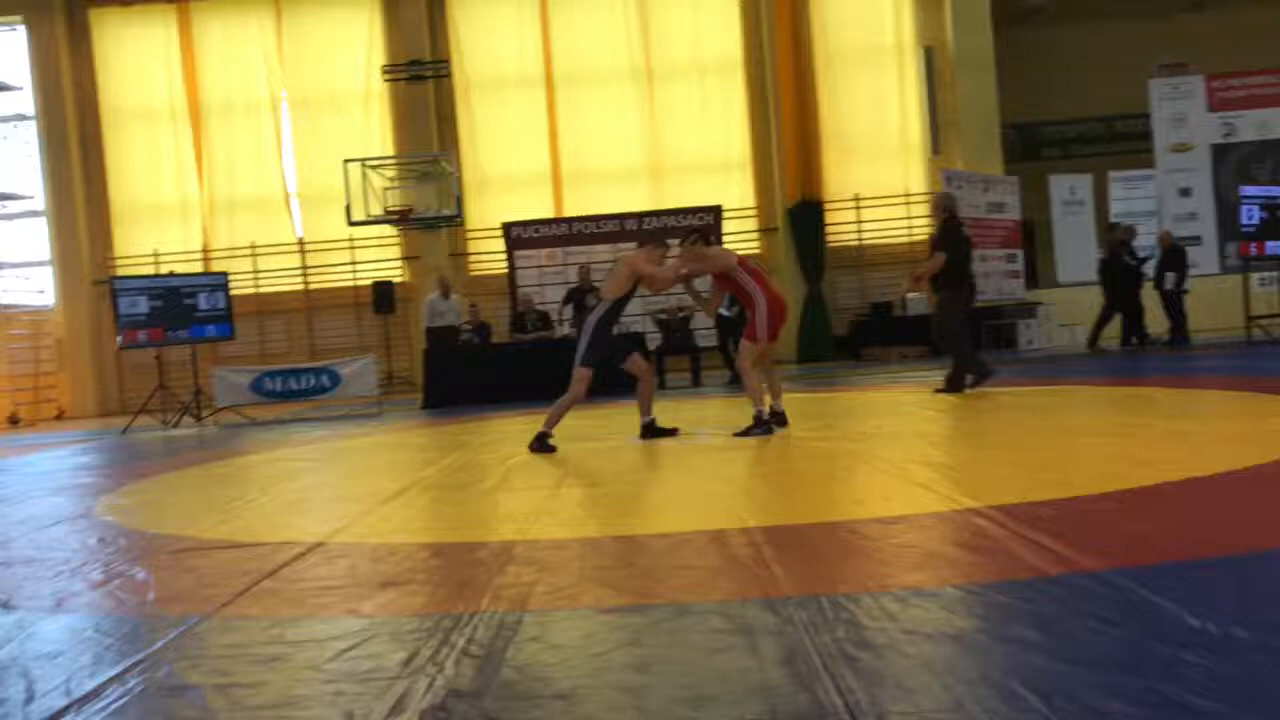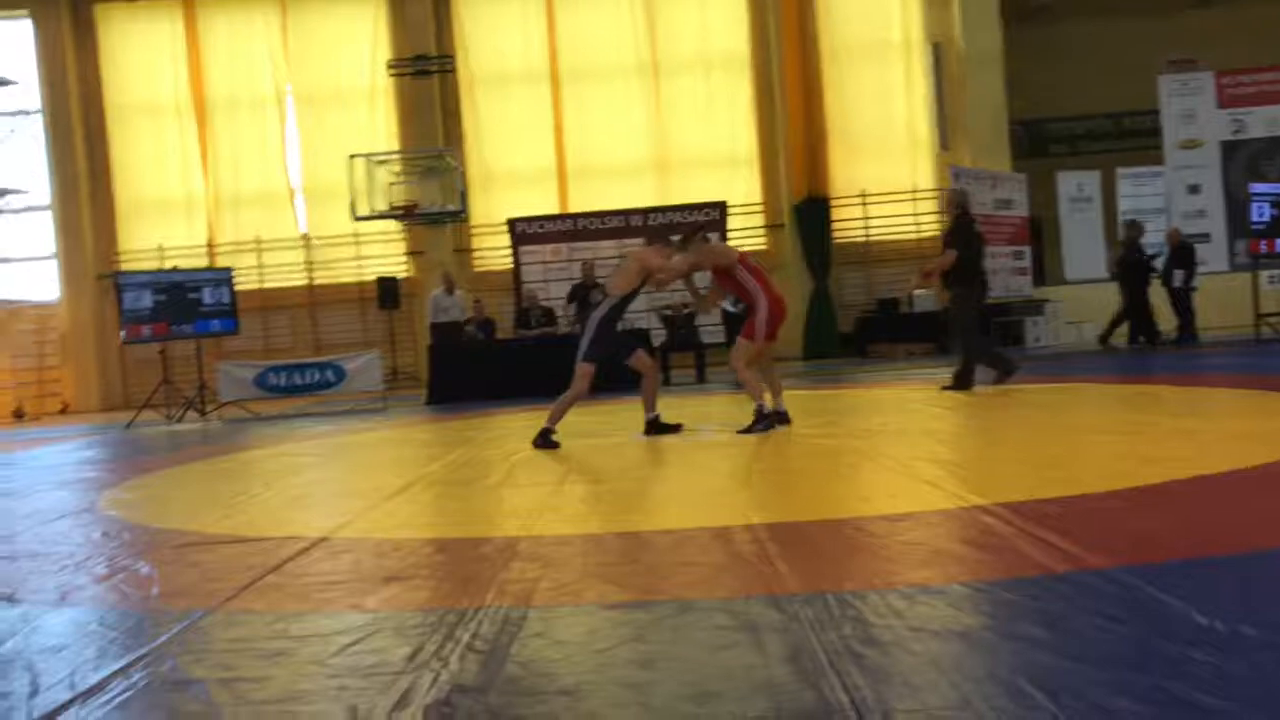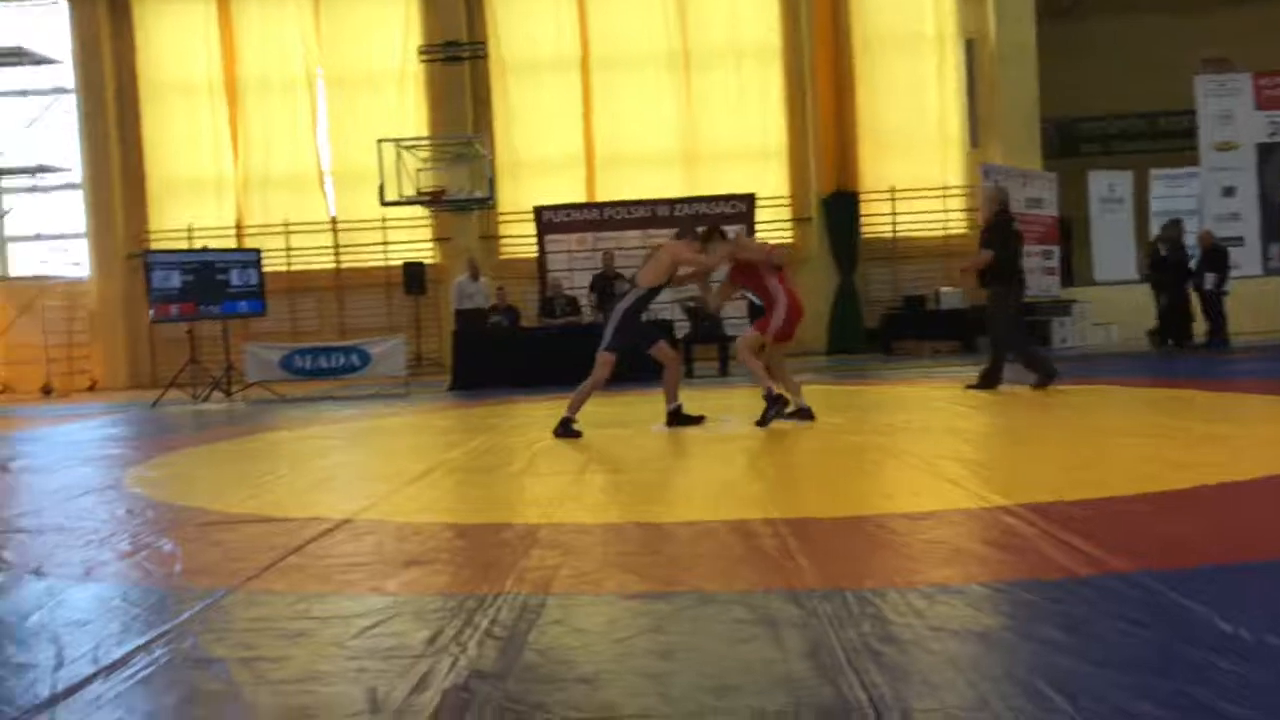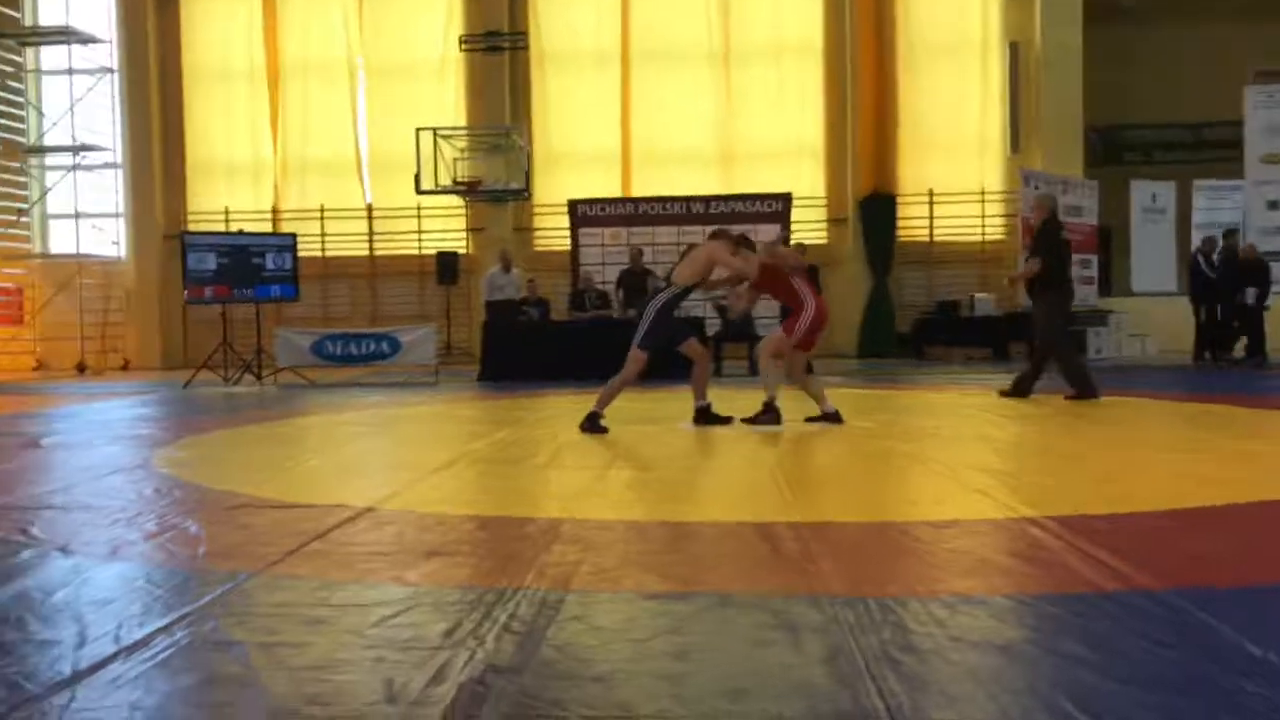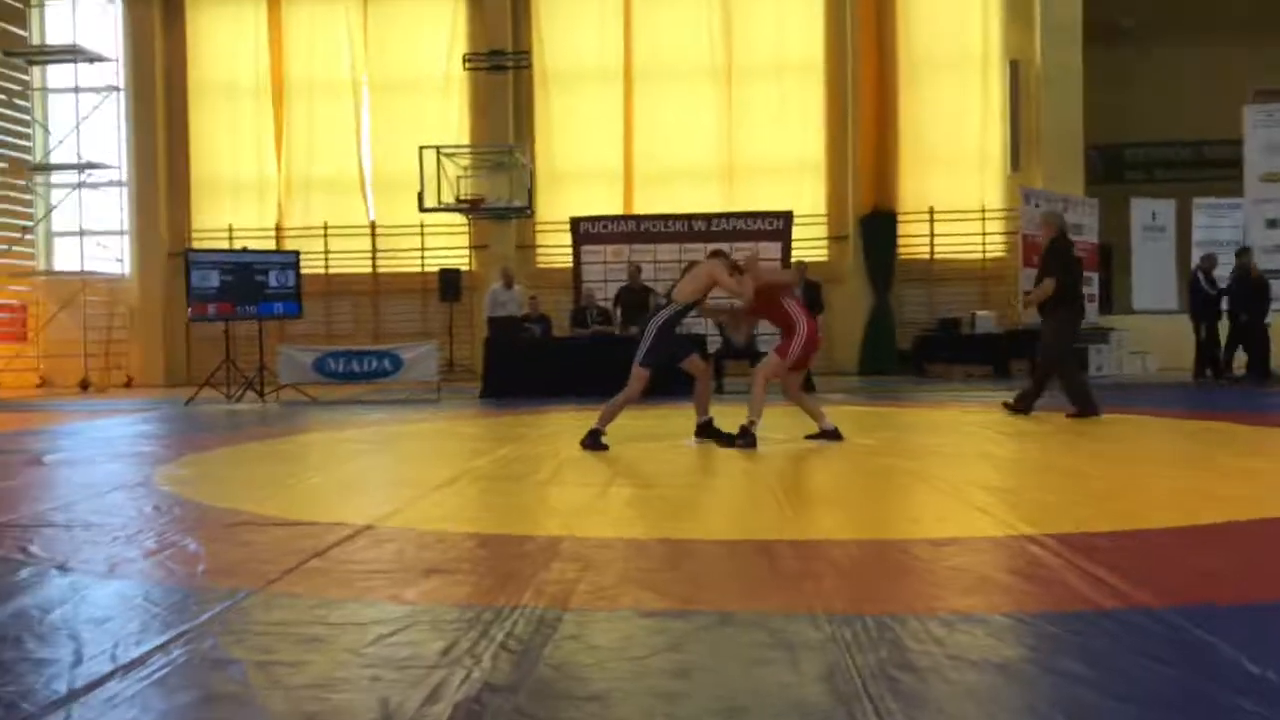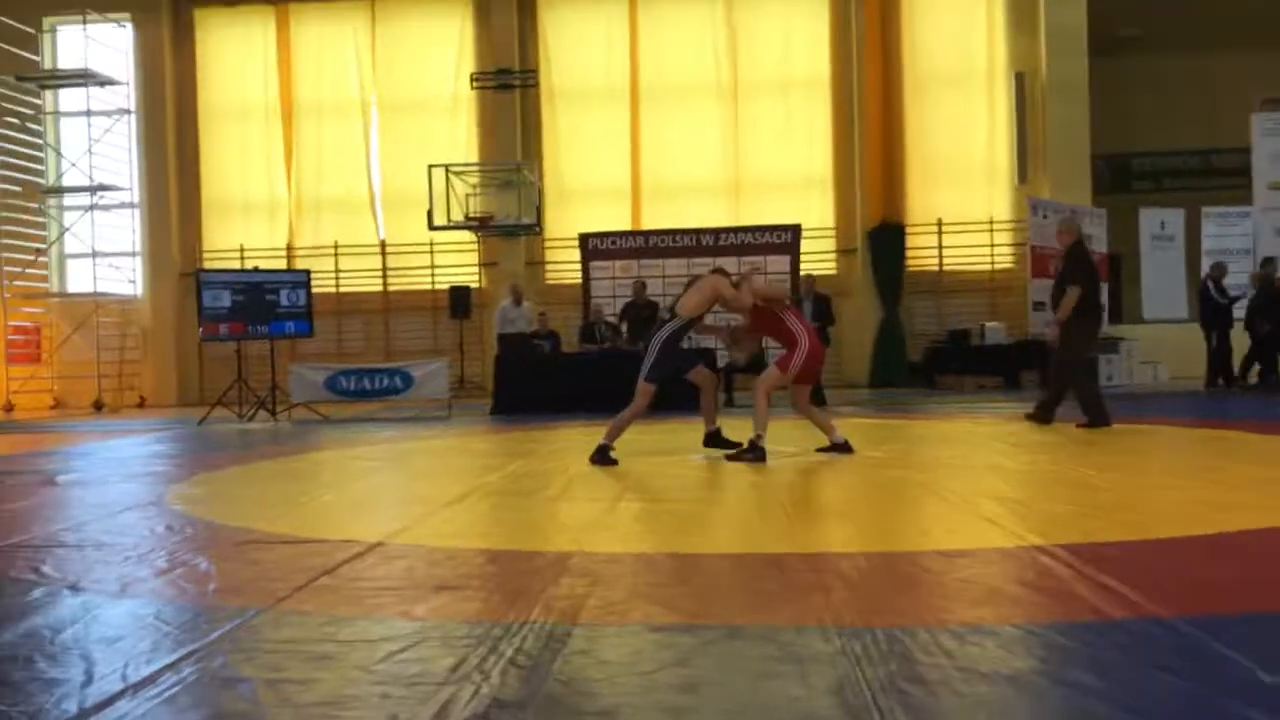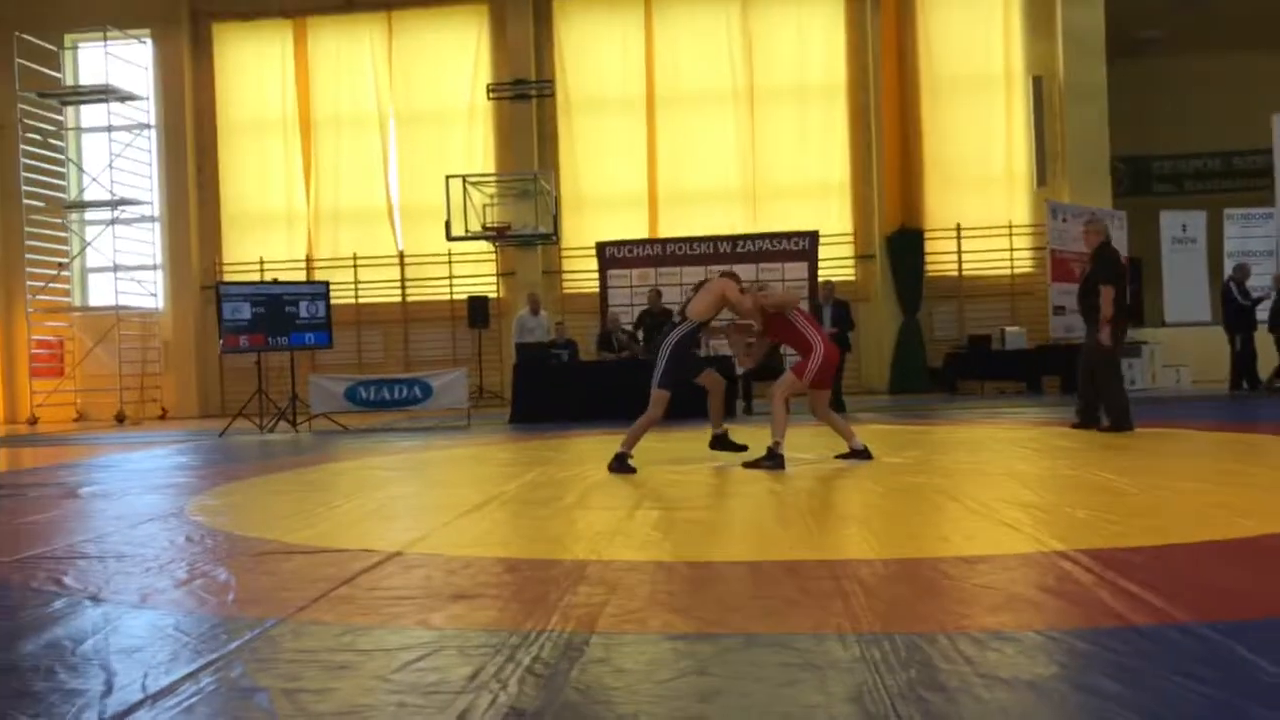
dt=0.1s
person 1, frame 1
left shoulder: (946, 230)
right shoulder: (959, 229)
left elbow: (939, 261)
left wrist: (919, 275)
right wrist: (926, 274)
left hip: (951, 291)
right hip: (962, 288)
left knee: (947, 335)
right knee: (956, 335)
left ankle: (979, 369)
right ankle: (955, 381)
person 1, frame 2
left shoulder: (958, 227)
right shoulder: (971, 226)
left elbow: (950, 258)
left wrist: (929, 271)
right wrist: (938, 271)
left hip: (963, 287)
right hip: (974, 285)
left knee: (966, 332)
right knee: (970, 333)
left ankle: (1003, 365)
right ankle: (962, 379)
person 1, frame 3
left shoulder: (995, 225)
right shoulder: (1009, 224)
left elbow: (986, 257)
left wrist: (966, 268)
left hip: (1000, 287)
right hip: (1012, 284)
left knee: (1007, 334)
right knee: (1000, 334)
left ankle: (1045, 371)
right ankle: (989, 379)
person 1, frame 4
left shoulder: (1045, 233)
right shoulder: (1058, 232)
left elbow: (1035, 266)
left wrist: (1015, 277)
left hip: (1050, 296)
right hip: (1059, 293)
left knee: (1057, 343)
right knee: (1042, 343)
left ankle: (1085, 387)
right ankle: (1022, 386)
person 1, frame 5
left shoulder: (1056, 251)
right shoulder: (1065, 248)
left elbow: (1049, 285)
left wrist: (1027, 301)
left hip: (1062, 314)
right hip: (1065, 313)
left knee: (1063, 360)
right knee: (1047, 359)
left ankle: (1086, 406)
right ankle: (1024, 402)
person 1, frame 6
left shoulder: (1075, 258)
right shoulder: (1080, 255)
left elbow: (1073, 293)
left wrist: (1056, 322)
left hip: (1079, 322)
right hip: (1080, 321)
left knee: (1077, 370)
right knee: (1061, 368)
left ankle: (1098, 416)
right ankle: (1045, 411)
person 1, frame 7
left shoulder: (1106, 258)
right shoulder: (1101, 257)
left elbow: (1107, 292)
left wrist: (1105, 326)
left hip: (1106, 324)
right hip: (1100, 324)
left knee: (1107, 372)
right knee: (1087, 369)
left ankle: (1120, 420)
right ankle: (1088, 417)
person 2, frame 1
left shoulder: (638, 267)
right shoulder: (630, 262)
left elbow: (658, 287)
right elbow: (664, 275)
left hip: (606, 332)
right hip: (593, 330)
left knee: (646, 372)
right knee: (578, 391)
left ankle: (648, 426)
right ankle: (541, 436)
person 2, frame 2
left shoulder: (642, 264)
right shoulder: (641, 257)
left elbow: (659, 281)
right elbow: (672, 270)
left hip: (610, 328)
right hip: (597, 326)
left knee: (650, 368)
right knee: (580, 387)
left ankle: (652, 422)
right ankle: (544, 432)
person 2, frame 3
left shoulder: (668, 254)
right shoulder: (672, 250)
left elbow: (672, 281)
right elbow: (709, 263)
left wrist: (700, 273)
right wrist: (722, 253)
left hip: (633, 318)
right hip: (622, 315)
left knee: (672, 359)
right knee: (600, 375)
left ankle: (674, 413)
right ankle: (565, 421)
person 2, frame 4
left shoulder: (703, 254)
right shoulder: (712, 251)
left elbow: (703, 285)
right elbow: (744, 269)
left wrist: (730, 280)
left hip: (667, 314)
right hip: (655, 312)
left knee: (702, 356)
right knee: (631, 371)
left ankle: (702, 411)
right ankle: (592, 416)
person 2, frame 5
left shoulder: (700, 270)
right shoulder: (716, 266)
left elbow: (697, 306)
right elbow: (743, 293)
right wrist: (745, 277)
left hip: (667, 330)
right hip: (657, 328)
left knee: (703, 371)
right knee: (634, 389)
left ankle: (704, 426)
right ankle: (593, 433)
person 2, frame 6
left shoulder: (702, 285)
right shoulder: (717, 281)
left elbow: (694, 325)
right elbow: (744, 303)
right wrist: (746, 287)
left hip: (671, 344)
right hip: (661, 343)
left knee: (709, 380)
right knee: (640, 404)
left ankle: (712, 435)
right ankle: (602, 449)
person 2, frame 7
left shoulder: (709, 288)
right shoulder: (727, 283)
right elbow: (745, 308)
left hip: (681, 348)
right hip: (670, 347)
left knee: (717, 384)
right knee: (655, 411)
left ankle: (719, 437)
right ankle: (620, 457)
person 3, frame 1
left shoulder: (714, 255)
right shoulder: (719, 277)
right elbow: (710, 310)
right wrist: (689, 287)
left hip: (765, 308)
right hip: (774, 307)
left knee: (744, 364)
right knee: (764, 362)
left ankle: (762, 421)
right ankle: (777, 413)
person 3, frame 2
left shoulder: (717, 250)
right shoulder: (718, 274)
right elbow: (705, 307)
right wrist: (688, 283)
left hip: (765, 307)
right hip: (772, 307)
left knee: (737, 362)
right knee: (762, 363)
left ankle: (763, 415)
right ankle: (779, 412)
person 3, frame 3
left shoulder: (741, 247)
right shoulder: (733, 275)
left elbow: (769, 259)
right elbow: (712, 305)
left wrist: (736, 251)
left hip: (783, 306)
right hip: (786, 308)
left knee: (742, 349)
right knee: (773, 364)
left ankle: (774, 397)
right ankle: (803, 408)
person 3, frame 4
left shoulder: (770, 258)
right shoulder: (755, 282)
left elbow: (799, 263)
right elbow: (738, 311)
left wrist: (772, 254)
left hip: (810, 310)
right hip: (808, 313)
left knee: (764, 350)
right knee: (793, 372)
left ankle: (770, 408)
right ankle: (830, 412)
person 3, frame 5
left shoulder: (758, 279)
right shoulder: (751, 305)
left elbow: (791, 278)
left wrist: (758, 271)
left hip: (802, 332)
right hip: (805, 335)
left knee: (760, 375)
right knee: (791, 390)
left ankle: (748, 433)
right ankle: (829, 429)
person 3, frame 6
left shoulder: (757, 296)
right shoulder: (752, 325)
left elbow: (783, 294)
left wrist: (751, 285)
left hip: (805, 346)
right hip: (810, 350)
left knee: (761, 387)
right knee: (801, 405)
left ankle: (757, 447)
right ankle: (839, 442)
person 3, frame 7
left shoulder: (766, 302)
right shoulder: (765, 330)
left elbow: (794, 300)
right elbow: (748, 362)
left wrist: (761, 297)
left hip: (819, 352)
right hip: (823, 355)
left knee: (777, 393)
right knee: (820, 410)
left ankle: (776, 454)
right ankle: (859, 449)
